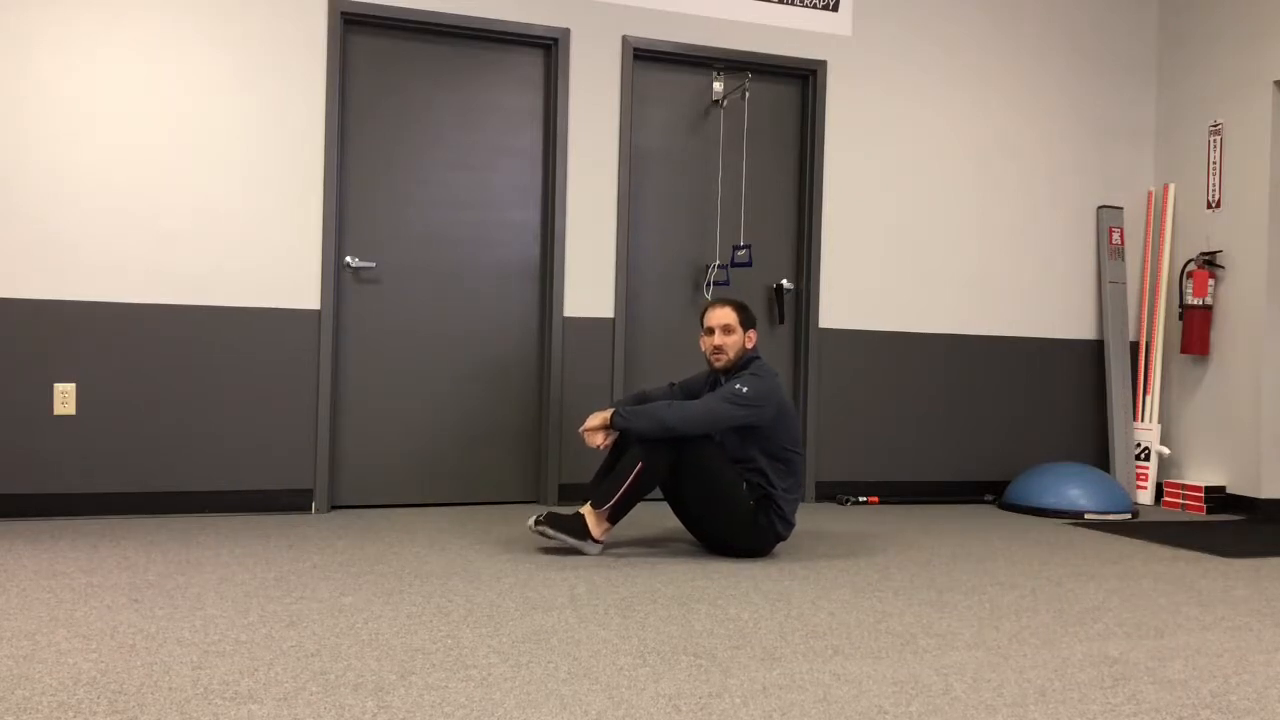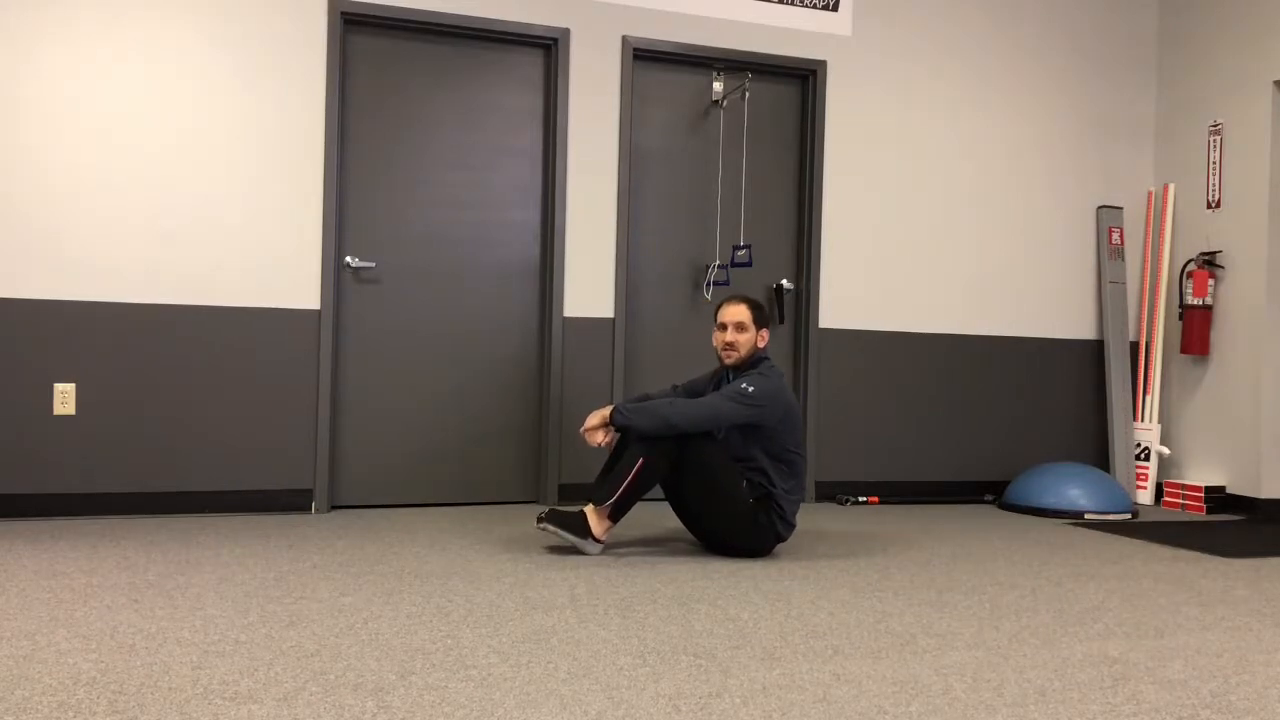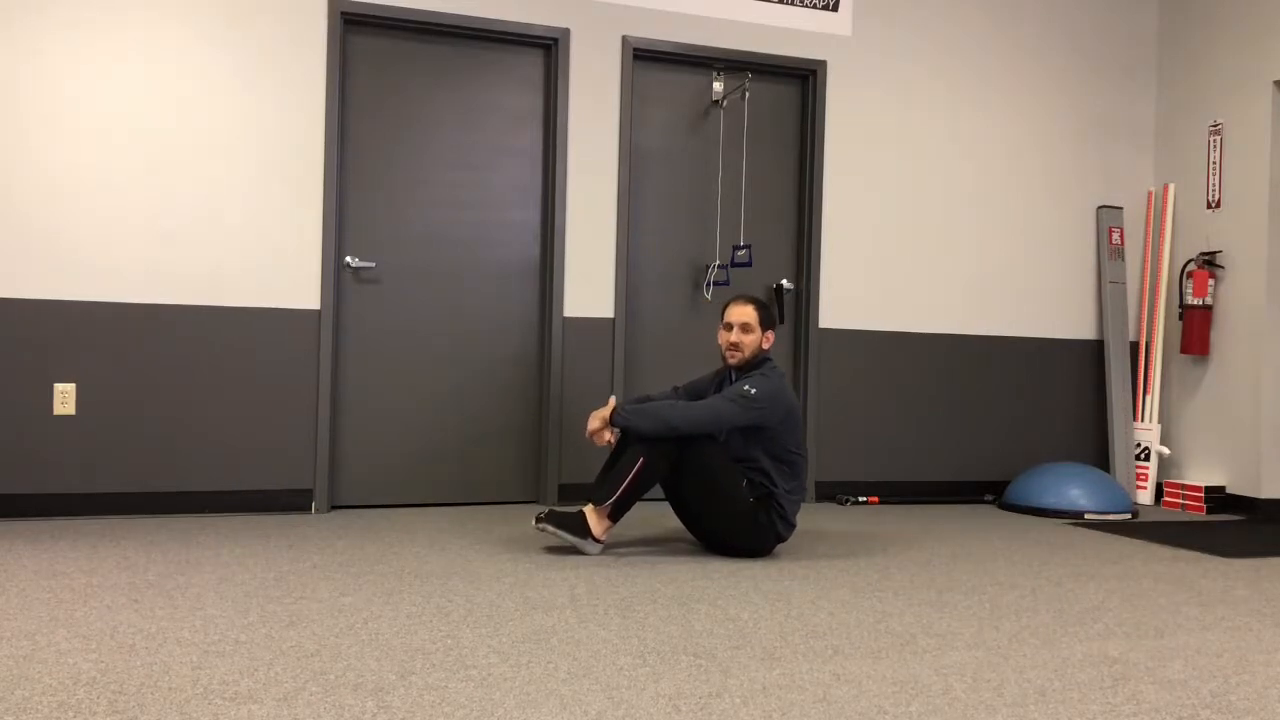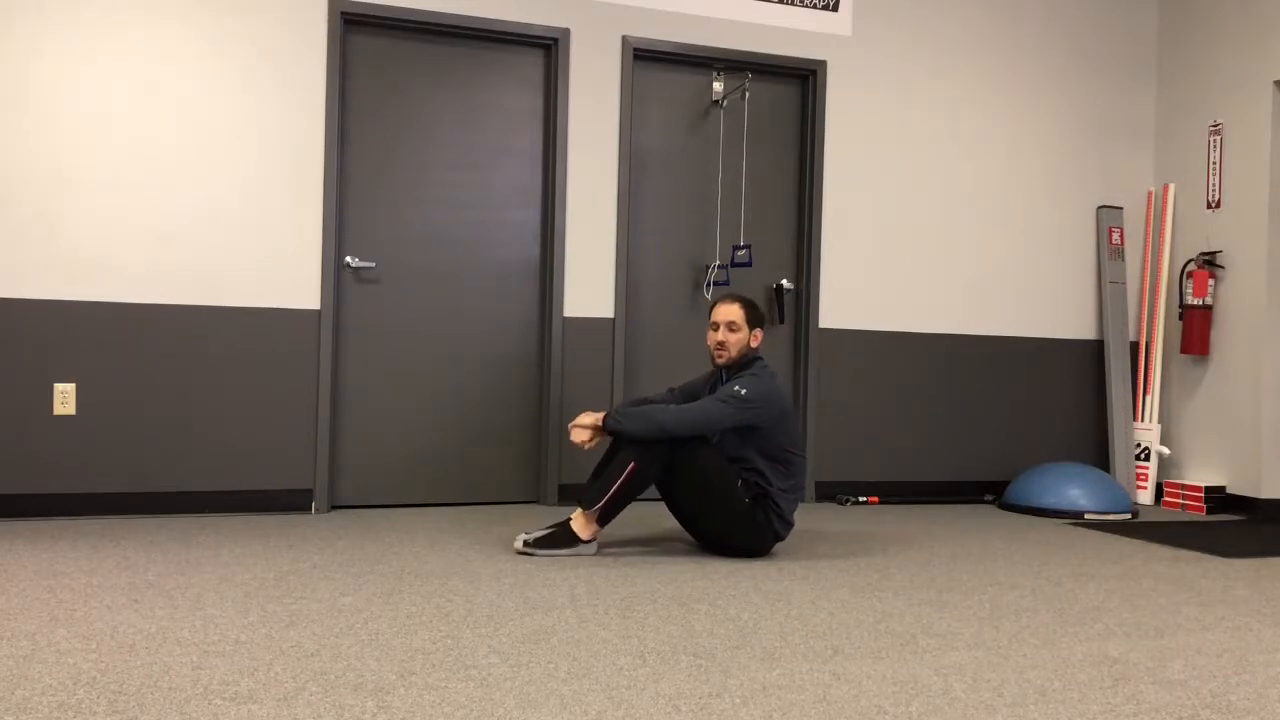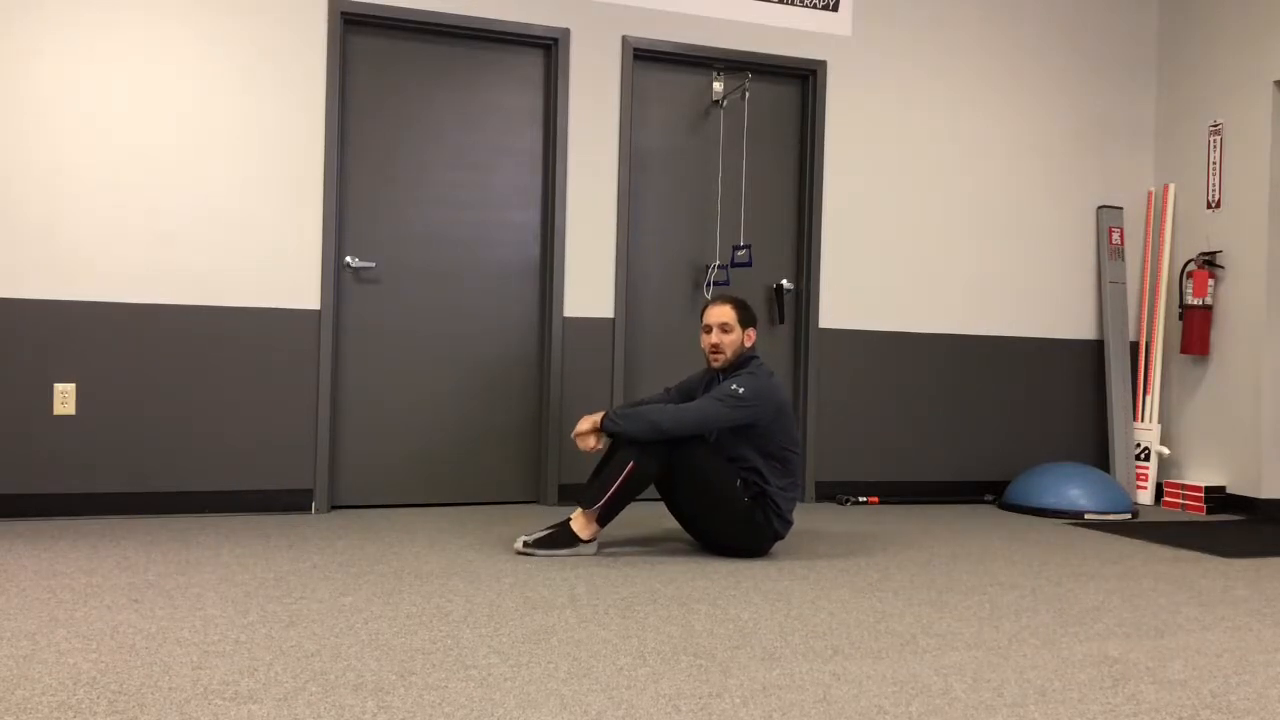
dt=0.4s
person 1, frame 1
left shoulder: (758, 387)
right shoulder: (718, 377)
left elbow: (682, 417)
right elbow: (653, 398)
left wrist: (612, 417)
right wrist: (610, 419)
left hip: (757, 524)
right hip: (728, 509)
left knee: (667, 431)
right knee: (641, 428)
left ankle: (593, 525)
right ankle: (590, 516)
person 1, frame 2
left shoulder: (764, 388)
right shoulder: (725, 376)
left elbow: (686, 414)
right elbow: (665, 398)
left wrist: (611, 414)
right wrist: (611, 420)
left hip: (759, 523)
right hip: (729, 509)
left knee: (670, 428)
right knee: (645, 426)
left ankle: (595, 524)
right ankle: (593, 515)
person 1, frame 3
left shoulder: (767, 389)
right shoulder: (727, 376)
left elbow: (688, 416)
right elbow: (668, 399)
left wrist: (613, 414)
right wrist: (614, 414)
left hip: (759, 524)
right hip: (728, 511)
left knee: (670, 429)
right knee: (649, 425)
left ankle: (595, 524)
right ankle: (593, 517)
person 1, frame 4
left shoulder: (758, 389)
right shoulder: (720, 378)
left elbow: (679, 420)
right elbow: (659, 403)
left wrist: (605, 419)
right wrist: (603, 421)
left hip: (756, 523)
right hip: (727, 511)
left knee: (663, 433)
right knee: (644, 429)
left ankle: (583, 529)
right ankle: (581, 520)
person 1, frame 5
left shoulder: (755, 388)
right shoulder: (714, 377)
left elbow: (676, 419)
right elbow: (655, 404)
left wrist: (603, 420)
right wrist: (603, 423)
left hip: (756, 522)
right hip: (725, 509)
left knee: (660, 433)
right knee: (644, 429)
left ankle: (583, 529)
right ankle: (581, 520)
